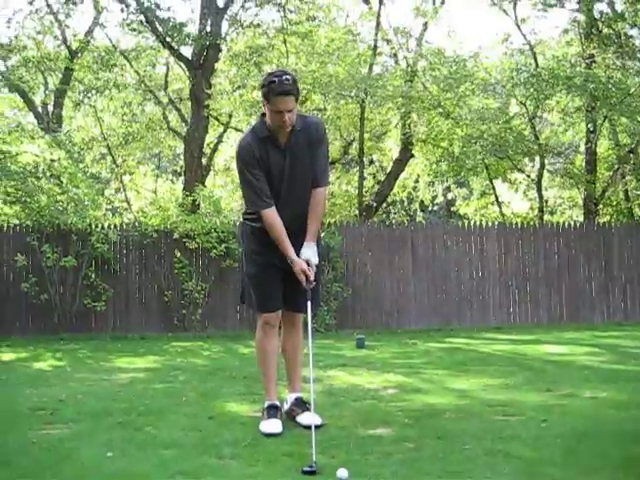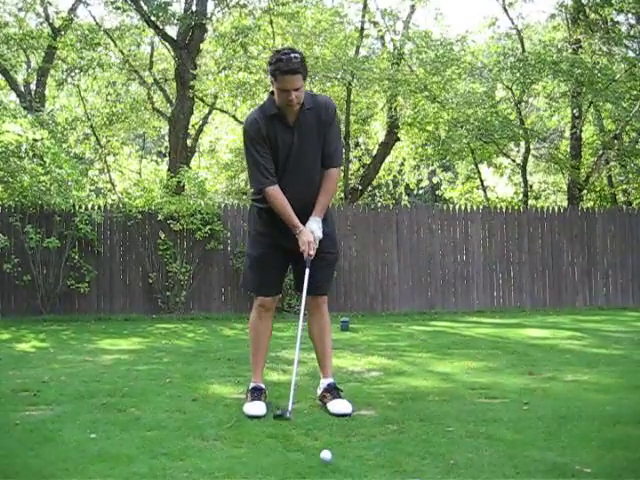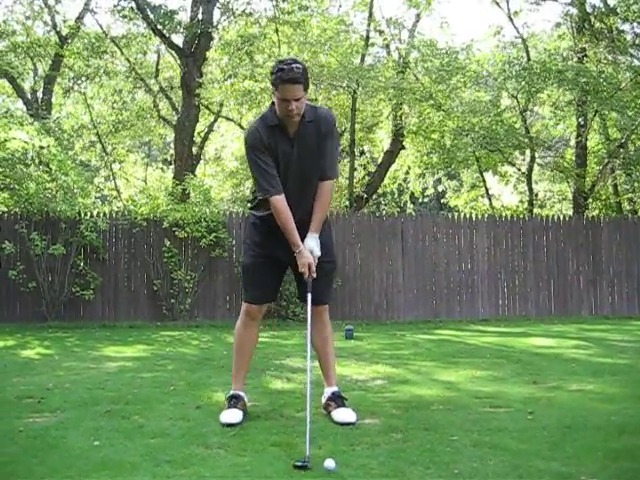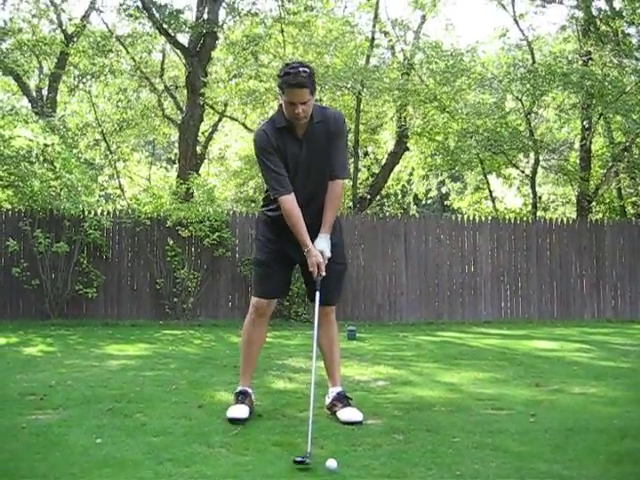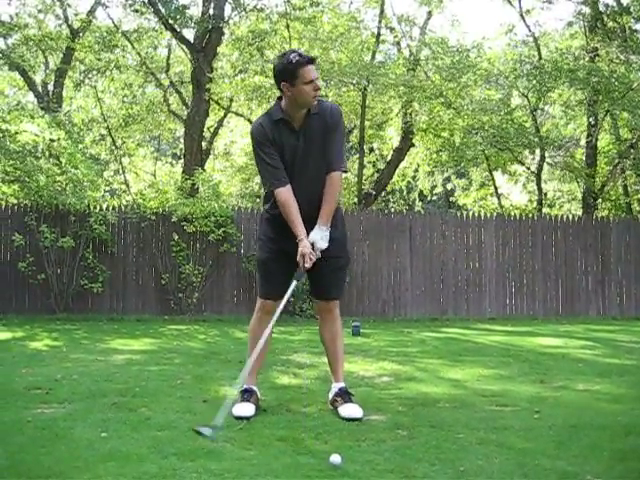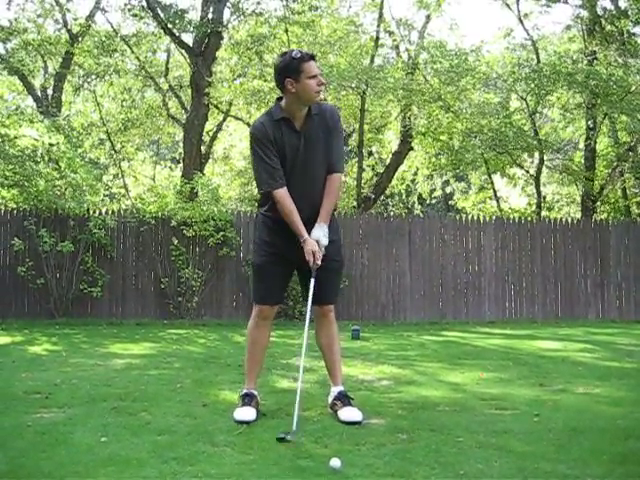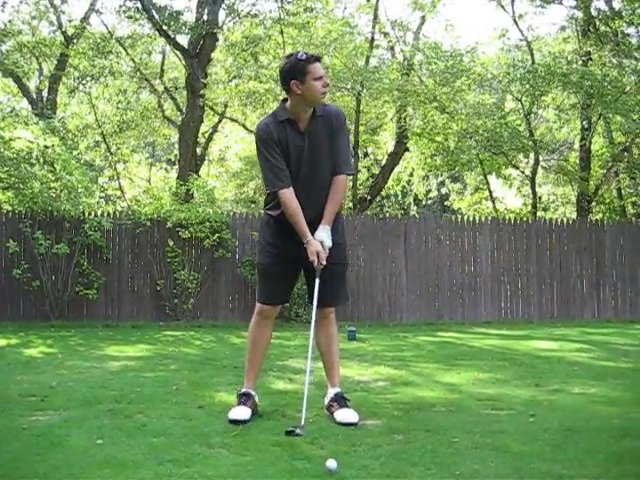
dt=0.7s
person 1, frame 1
left shoulder: (314, 130)
right shoulder: (249, 147)
left elbow: (319, 189)
right elbow: (265, 208)
left wrist: (310, 246)
right wrist: (292, 258)
left hip: (304, 238)
right hip: (263, 240)
left knee: (295, 319)
right knee: (269, 319)
left ankle: (295, 397)
right ankle: (271, 404)
person 1, frame 2
left shoulder: (325, 110)
right shoulder: (256, 123)
left elbow: (332, 168)
right elbow: (267, 185)
left wrist: (315, 221)
right wrist: (297, 229)
left hip: (316, 219)
right hip: (270, 222)
left knee: (318, 301)
right knee: (265, 303)
left ankle: (327, 384)
right ankle: (256, 385)
person 1, frame 3
left shoulder: (325, 121)
right shoulder: (257, 133)
left elbow: (326, 181)
right elbow: (273, 195)
left wrist: (313, 237)
right wrist: (297, 249)
left hip: (313, 229)
right hip: (266, 231)
left knee: (320, 309)
right knee: (252, 310)
left ankle: (331, 392)
right ankle: (237, 394)
person 1, frame 4
left shoulder: (334, 122)
right shoulder: (266, 135)
left elbow: (336, 181)
right elbow: (284, 196)
left wrist: (323, 237)
right wrist: (307, 248)
left hip: (323, 230)
right hip: (277, 230)
left knee: (326, 311)
right knee: (260, 306)
left ankle: (336, 393)
right ankle: (244, 391)
person 1, frame 5
left shoulder: (330, 115)
right shoulder: (263, 129)
left elbow: (335, 173)
right elbow: (280, 188)
left wrist: (321, 230)
right wrist: (301, 237)
left hip: (326, 226)
right hip: (279, 227)
left knee: (329, 306)
right knee: (266, 305)
left ankle: (339, 388)
right ankle: (250, 388)
person 1, frame 6
left shoulder: (329, 117)
right shoulder: (263, 129)
left elbow: (335, 174)
right elbow: (277, 189)
left wrist: (320, 229)
right wrist: (303, 239)
left hip: (322, 229)
right hip: (276, 232)
left knee: (325, 310)
right knee: (263, 311)
left ankle: (337, 392)
right ankle: (249, 393)
person 1, frame 7
left shoulder: (334, 119)
right shoulder: (268, 130)
left elbow: (340, 176)
right elbow: (283, 190)
left wrist: (323, 230)
right wrist: (307, 239)
left hip: (327, 230)
right hip: (281, 232)
left knee: (327, 311)
right knee: (265, 310)
left ankle: (334, 393)
right ankle: (248, 393)
